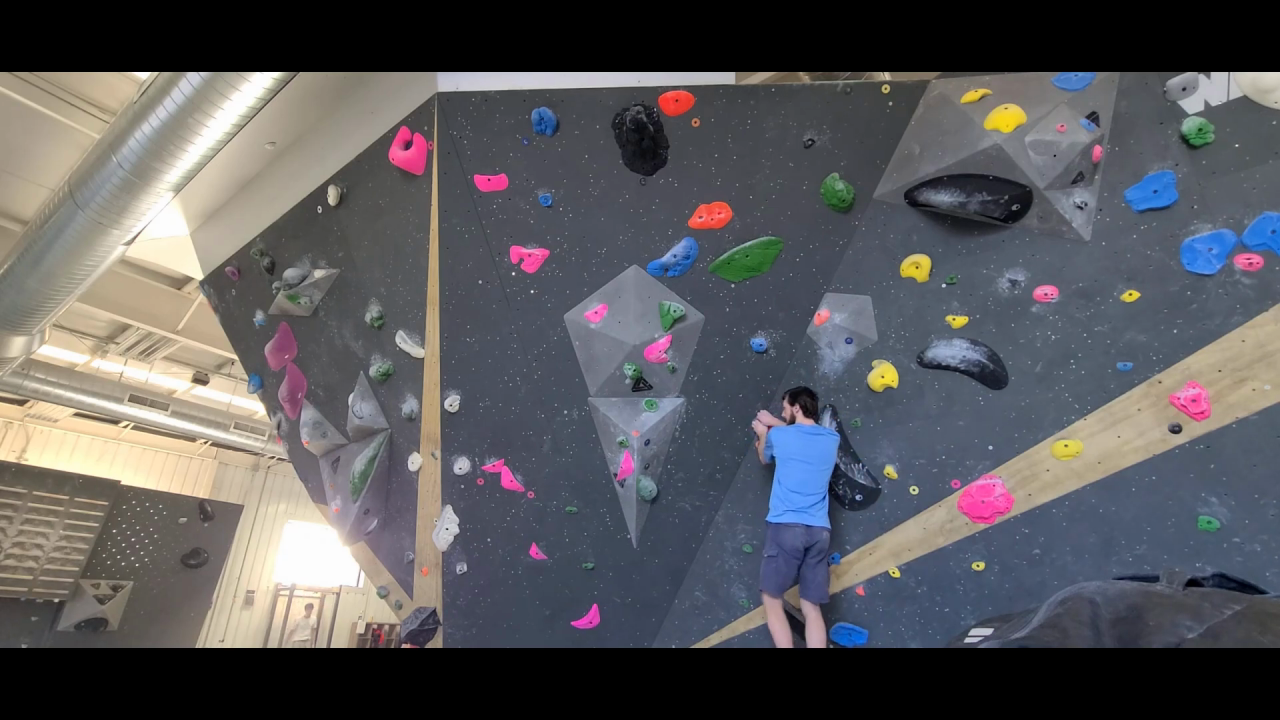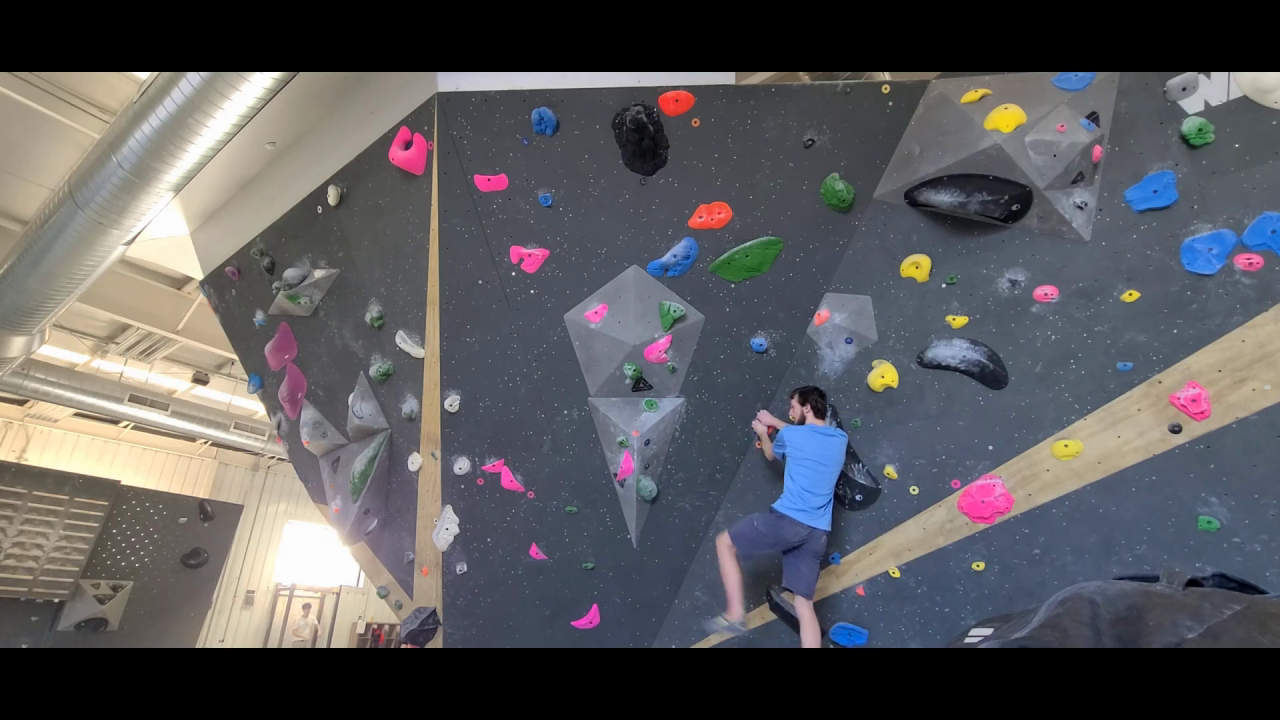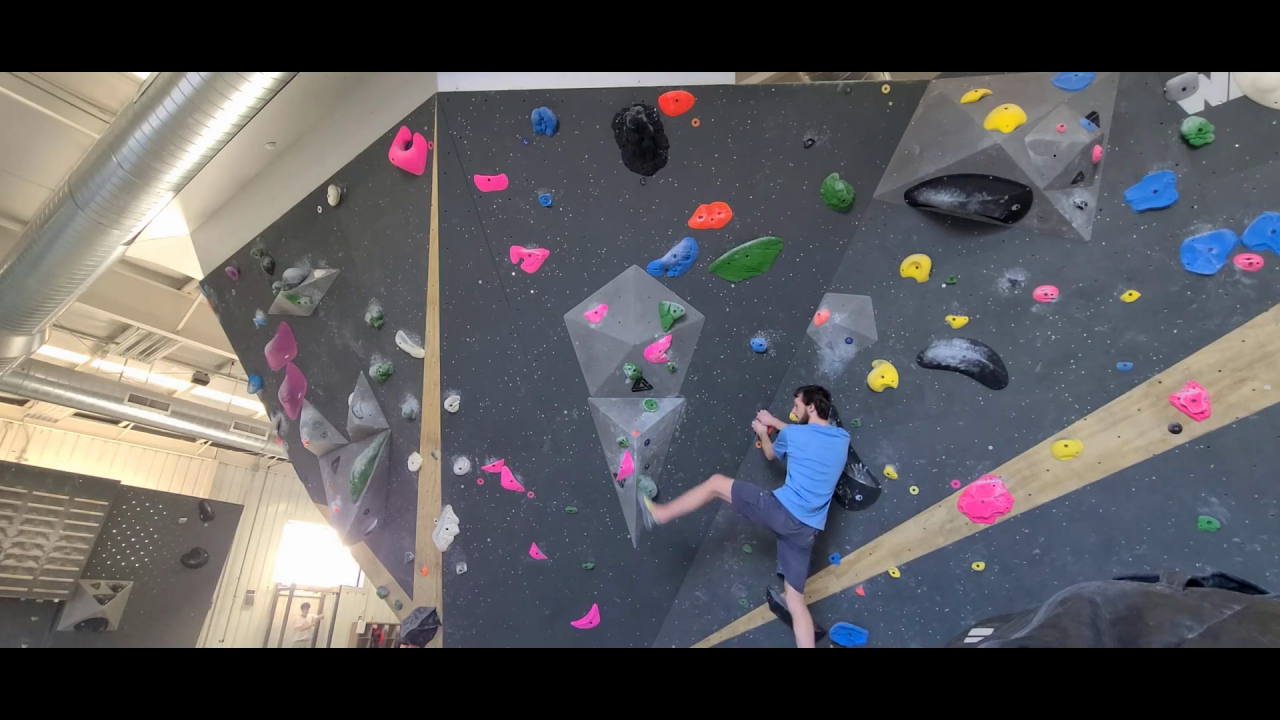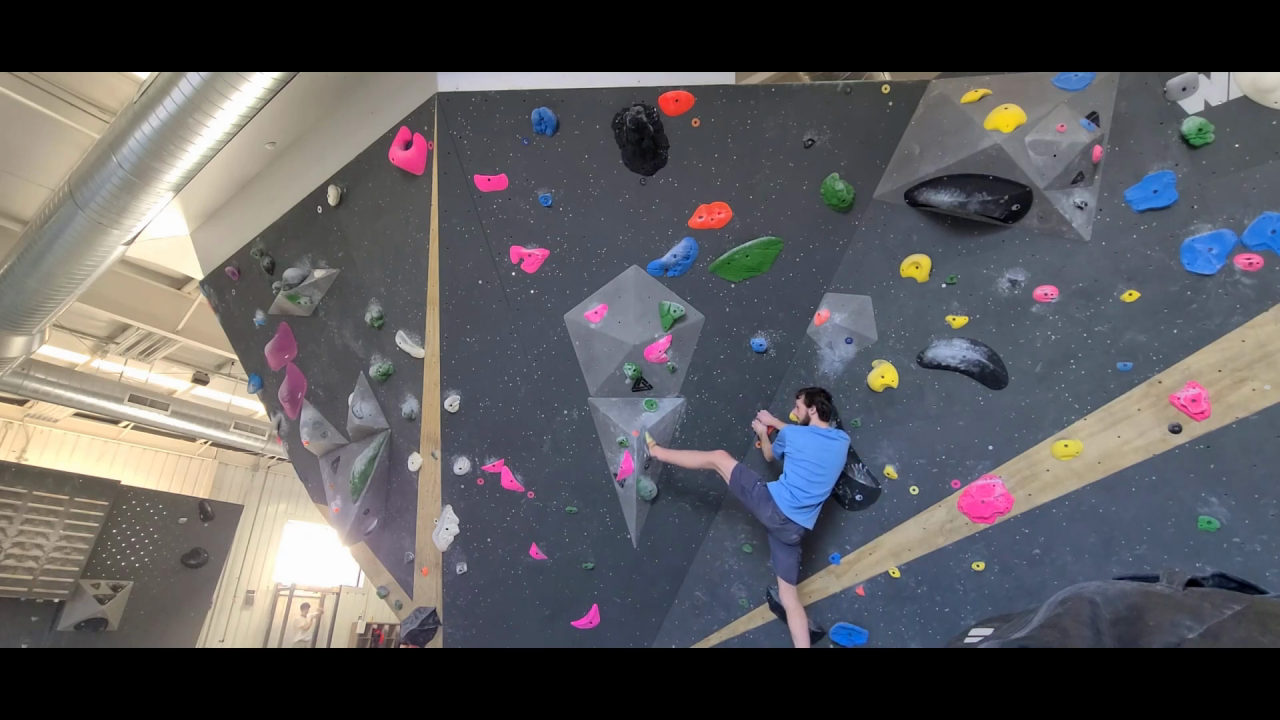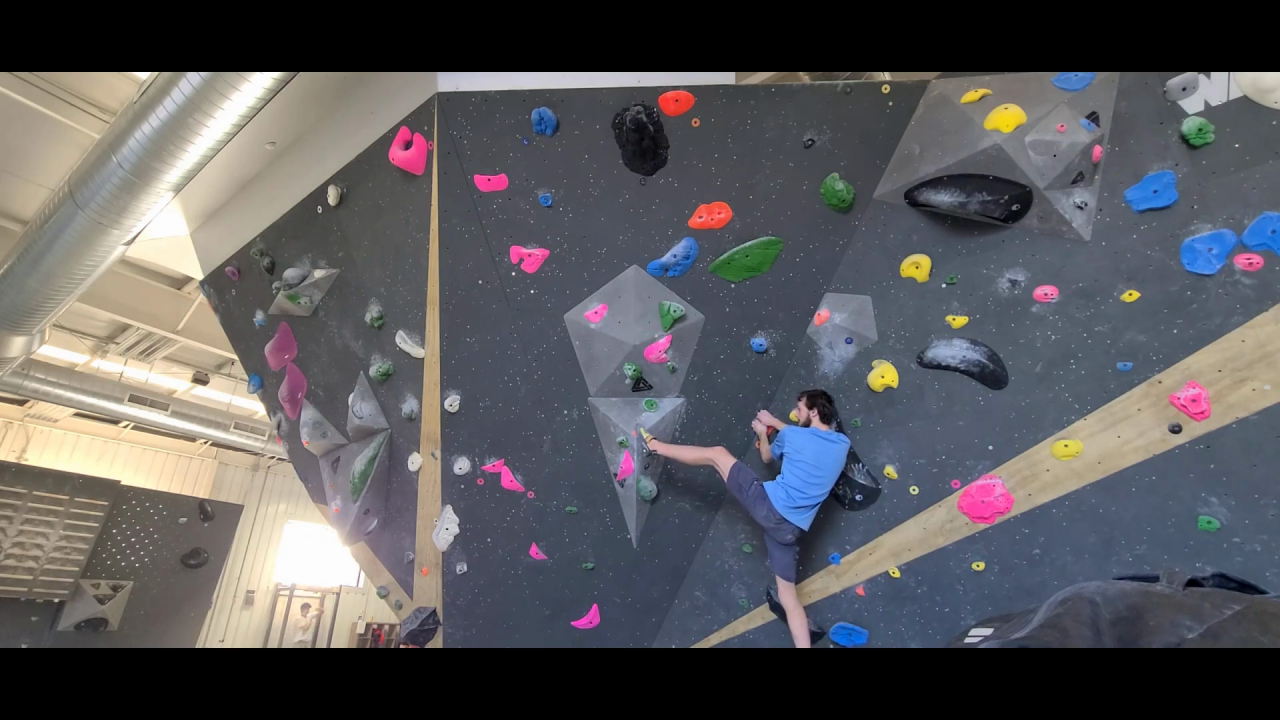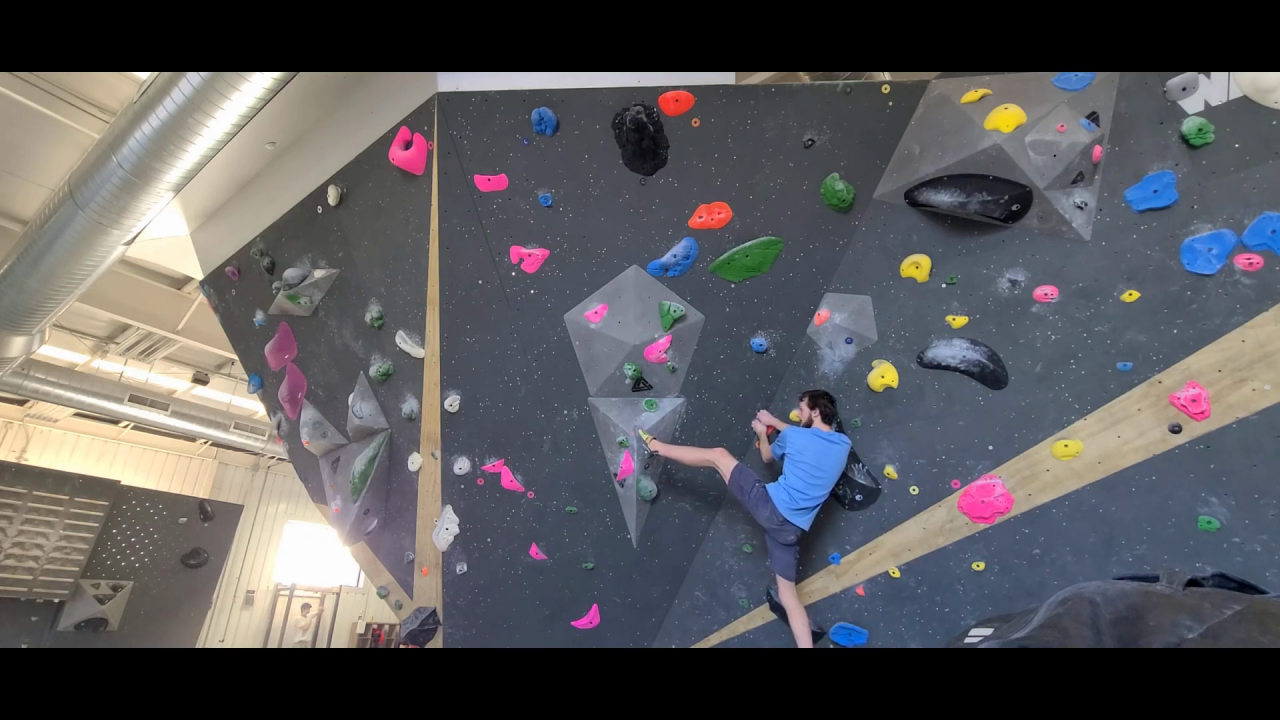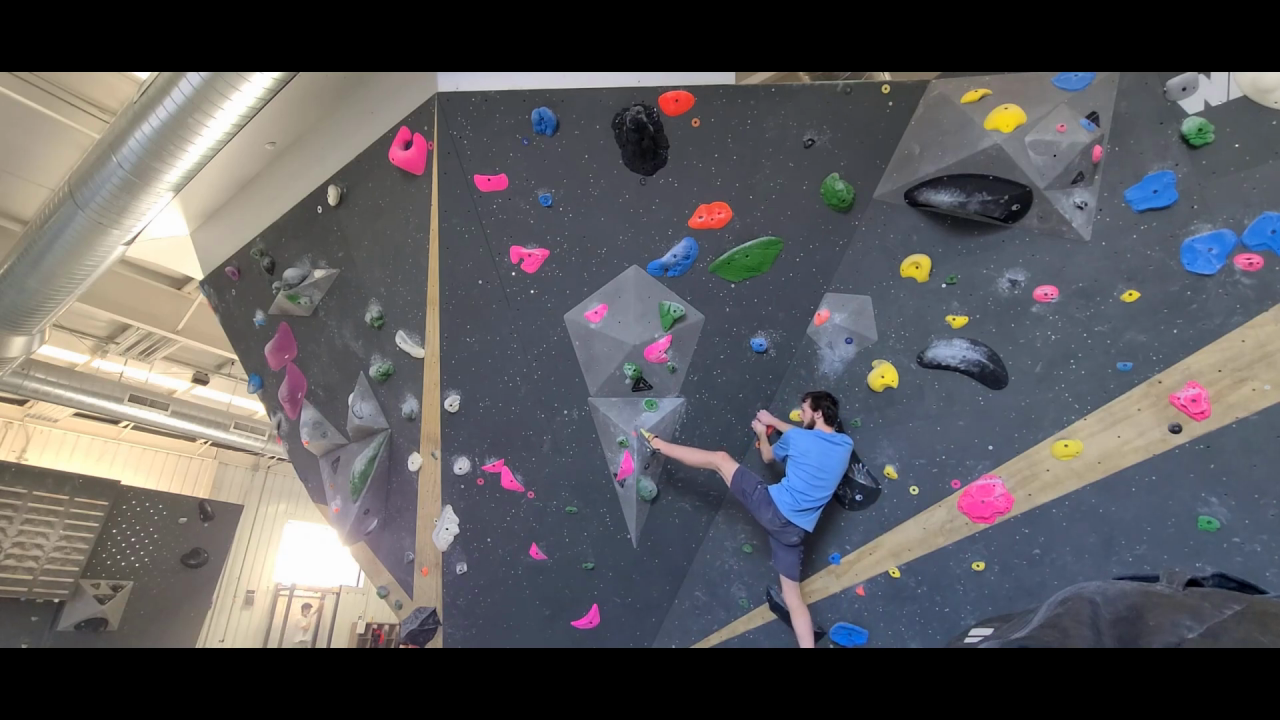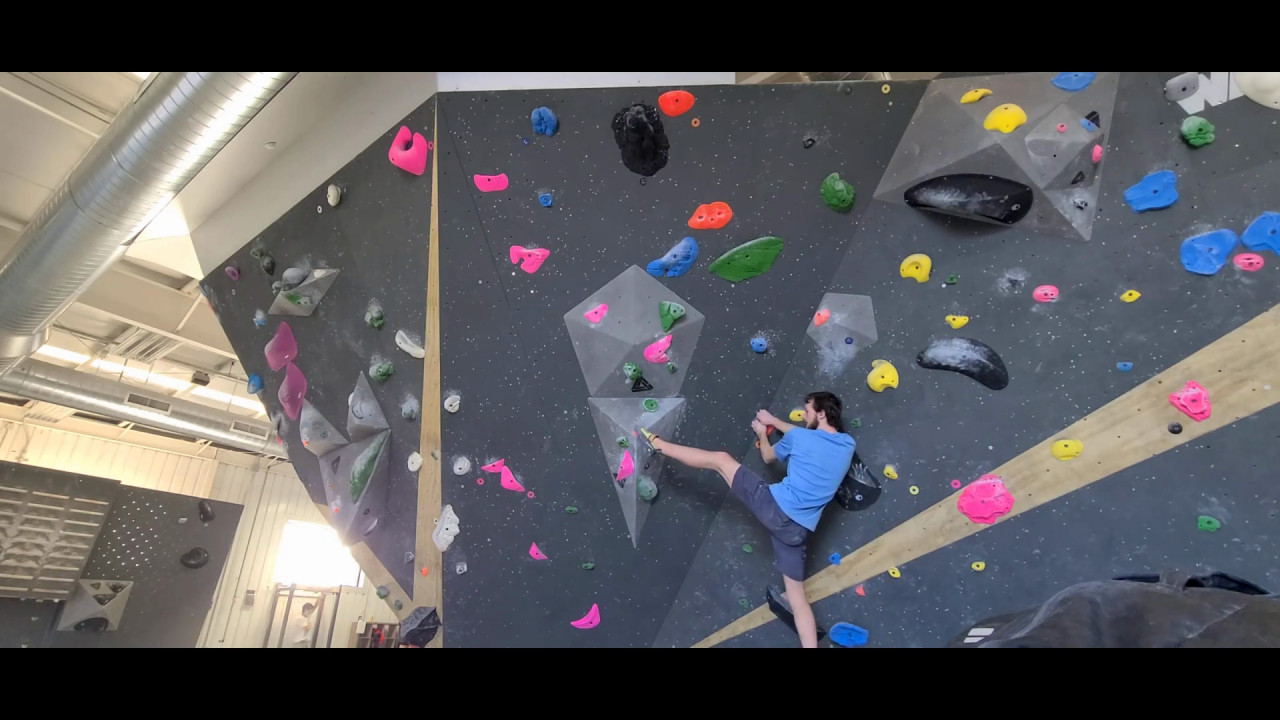
dt=0.2s
person 1, frame 1
left shoulder: (777, 436)
right shoulder: (832, 439)
left elbow: (764, 458)
left wrist: (762, 434)
right wrist: (775, 424)
left hip: (786, 528)
right hip: (819, 531)
left knee: (772, 604)
right knee: (812, 609)
person 1, frame 2
left shoulder: (791, 434)
right shoulder: (840, 439)
left elbow: (770, 454)
left wrist: (763, 432)
right wrist: (775, 422)
left hip: (787, 521)
right hip: (818, 533)
left knee: (724, 541)
right knee: (804, 607)
left ankle: (734, 615)
person 1, frame 3
left shoulder: (794, 434)
right shoulder: (843, 438)
left elbow: (771, 454)
left wrist: (763, 433)
right wrist: (776, 423)
left hip: (781, 511)
right hip: (806, 530)
left knee: (716, 482)
right knee: (795, 600)
left ankle: (660, 514)
person 1, frame 4
left shoulder: (791, 435)
right shoulder: (843, 441)
left elbow: (769, 455)
left wrist: (762, 433)
right wrist: (774, 423)
left hip: (773, 505)
right hip: (794, 527)
left knee: (718, 457)
right knee: (789, 597)
left ankle: (657, 452)
person 1, frame 5
left shoulder: (792, 436)
right shoulder: (842, 444)
left elbow: (767, 456)
left wrist: (762, 433)
right wrist: (774, 422)
left hip: (768, 505)
right hip: (789, 527)
left knee: (716, 454)
right knee: (788, 597)
left ankle: (656, 446)
person 1, frame 6
left shoulder: (793, 436)
right shoulder: (843, 444)
left elbow: (767, 456)
left wrist: (762, 433)
right wrist: (774, 422)
left hip: (770, 507)
right hip: (790, 527)
left knee: (718, 456)
right knee: (789, 596)
left ankle: (657, 447)
person 1, frame 7
left shoulder: (796, 438)
right shoulder: (846, 445)
left elbow: (768, 456)
left wrist: (762, 433)
right wrist: (773, 422)
left hip: (773, 508)
right hip: (794, 529)
left knee: (720, 459)
right knee: (793, 596)
left ankle: (658, 444)
person 1, frame 8
left shoulder: (798, 438)
right shoulder: (848, 445)
left elbow: (768, 456)
left wrist: (762, 433)
right wrist: (774, 422)
left hip: (775, 507)
right hip: (797, 528)
left knee: (720, 459)
right knee: (796, 596)
left ankle: (658, 444)
